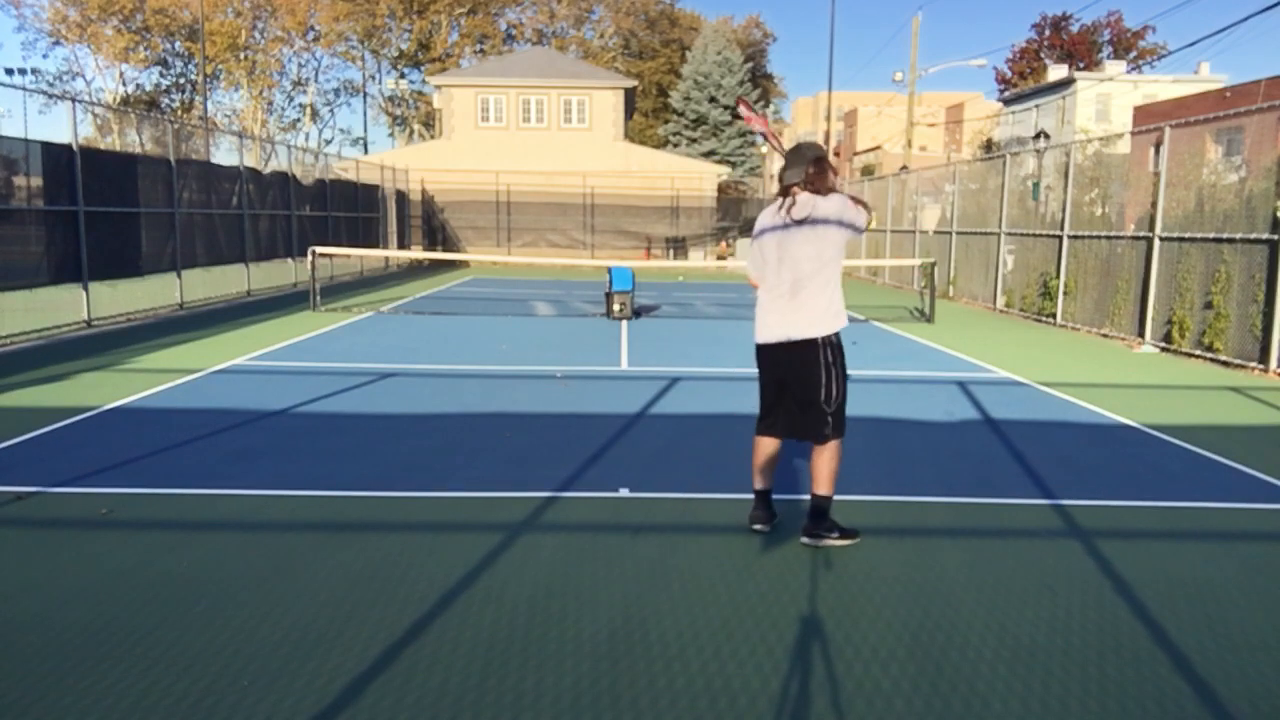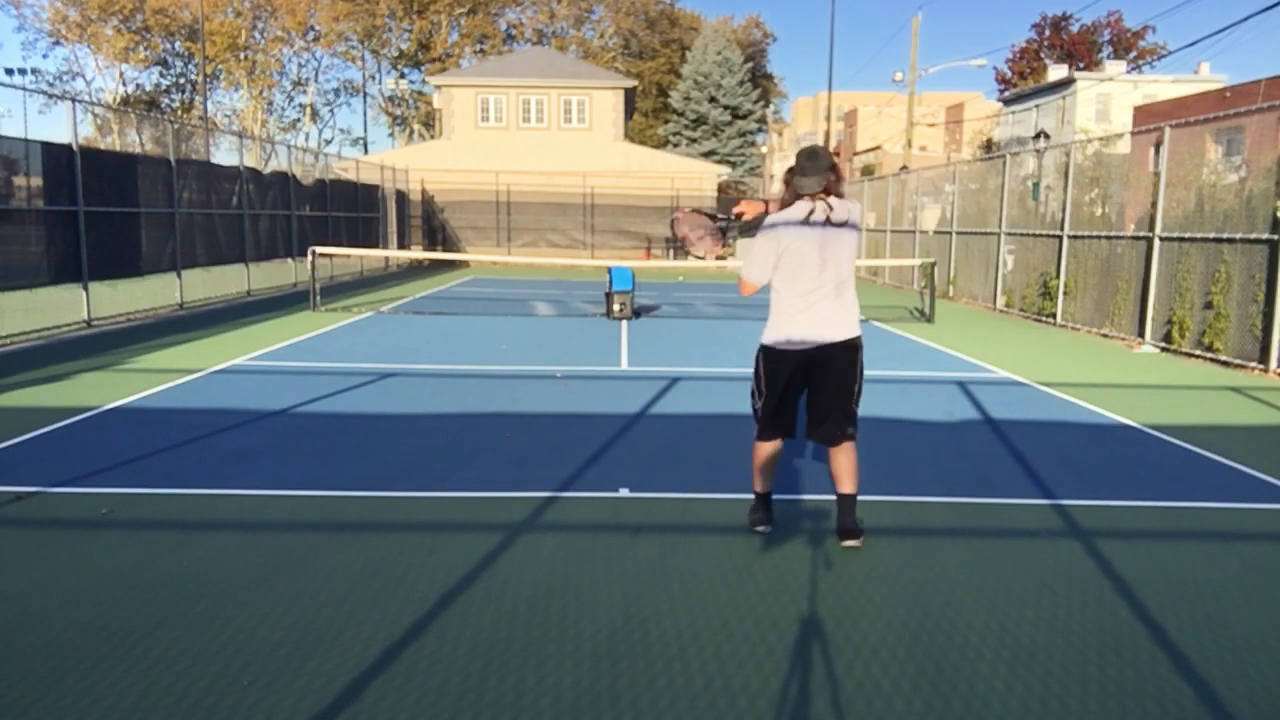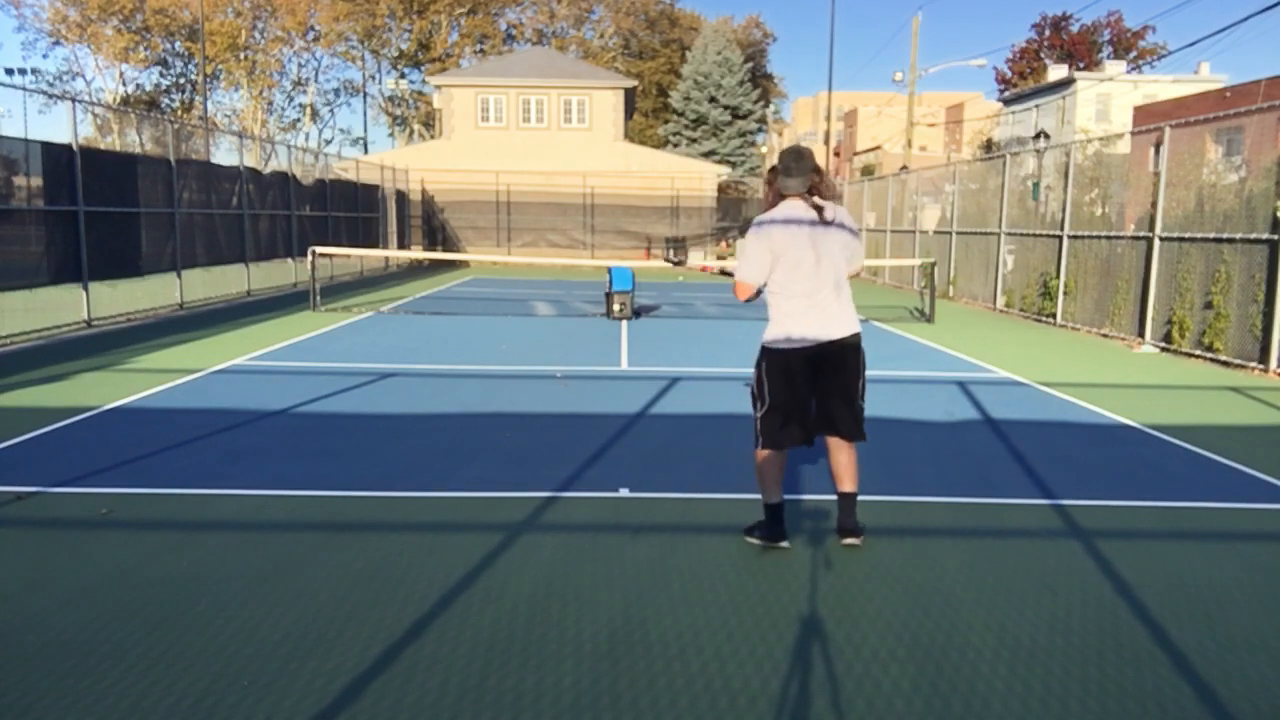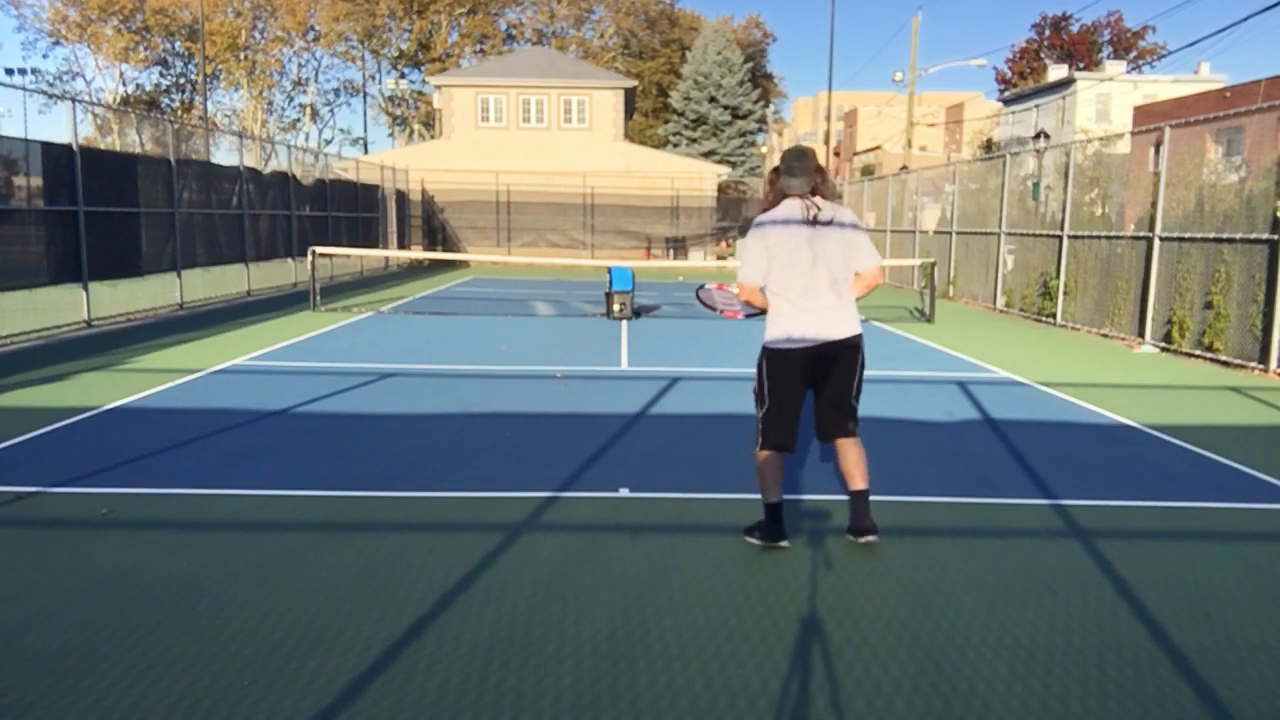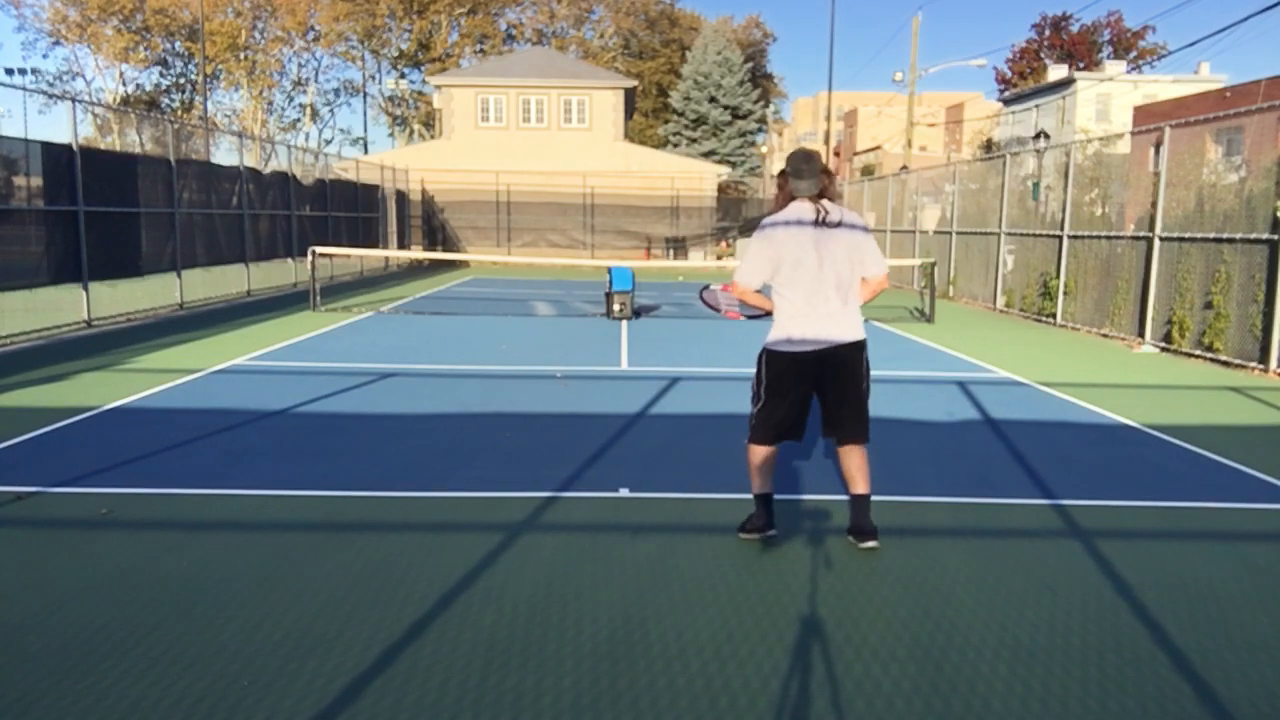
dt=0.3s
person 1, frame 1
left shoulder: (766, 218)
right shoulder: (833, 207)
right elbow: (863, 213)
left hip: (770, 335)
right hip: (815, 335)
left knee: (769, 424)
right knee: (827, 429)
left ankle: (762, 508)
right ankle: (818, 522)
person 1, frame 2
left shoulder: (776, 226)
right shoulder: (850, 214)
left elbow: (747, 286)
right wrist: (766, 207)
left hip: (785, 343)
right hip: (840, 340)
left knee: (769, 428)
right knee: (840, 432)
left ankle: (763, 509)
right ankle: (847, 522)
person 1, frame 3
left shoulder: (766, 225)
right shoulder: (841, 218)
left elbow: (742, 291)
left wrist: (752, 276)
left hip: (787, 344)
right hip: (842, 338)
left knee: (770, 435)
right knee: (841, 430)
left ankle: (774, 523)
right ankle: (848, 521)
person 1, frame 4
left shoulder: (766, 225)
right shoulder: (844, 219)
left elbow: (747, 291)
right elbow: (873, 275)
left hip: (787, 345)
right hip: (842, 339)
left knee: (769, 437)
right knee: (845, 429)
left ankle: (773, 524)
right ankle: (862, 519)
person 1, frame 5
left shoulder: (773, 227)
right shoulder: (852, 222)
left elbow: (741, 289)
right elbow: (878, 280)
left hip: (790, 347)
right hip: (847, 344)
left knee: (763, 432)
right knee: (851, 435)
left ankle: (763, 514)
right ankle: (863, 523)
